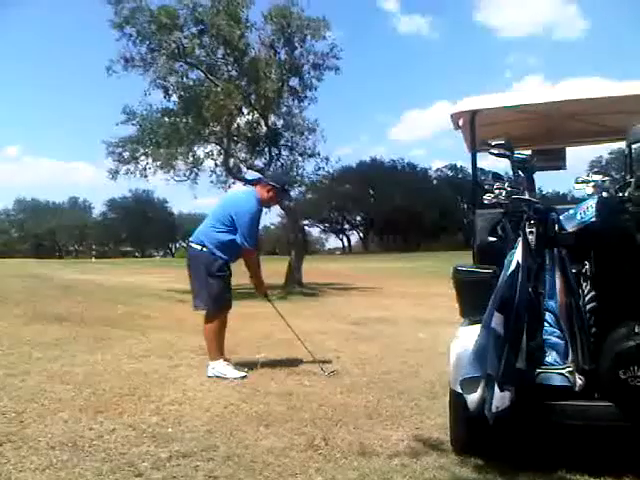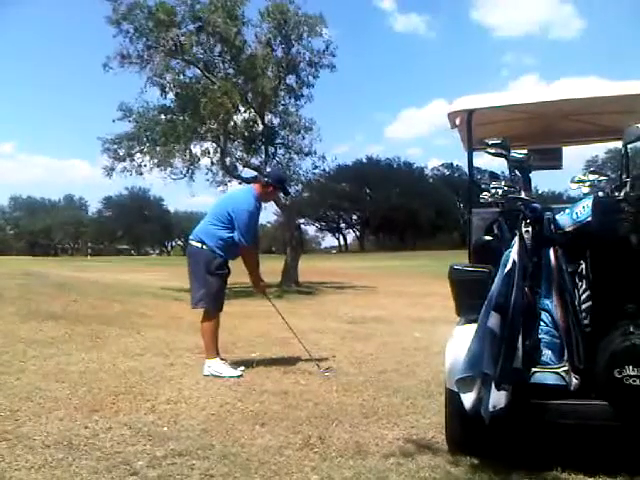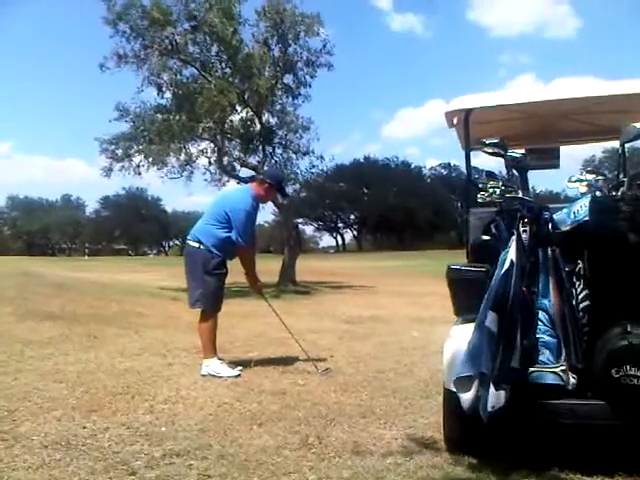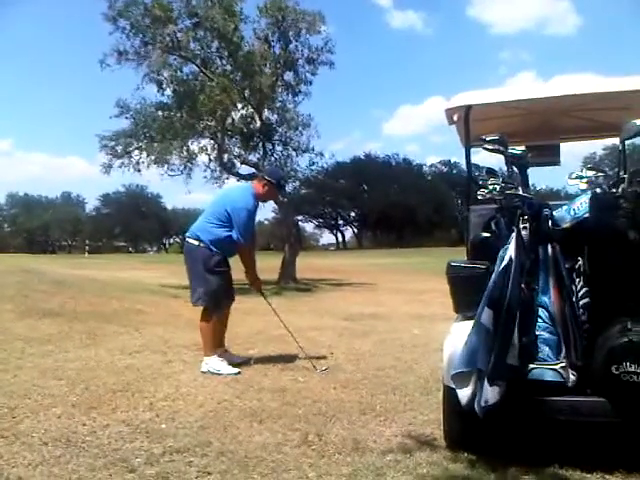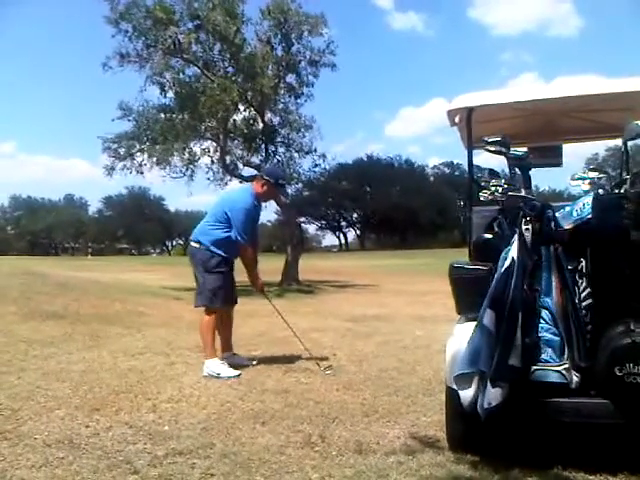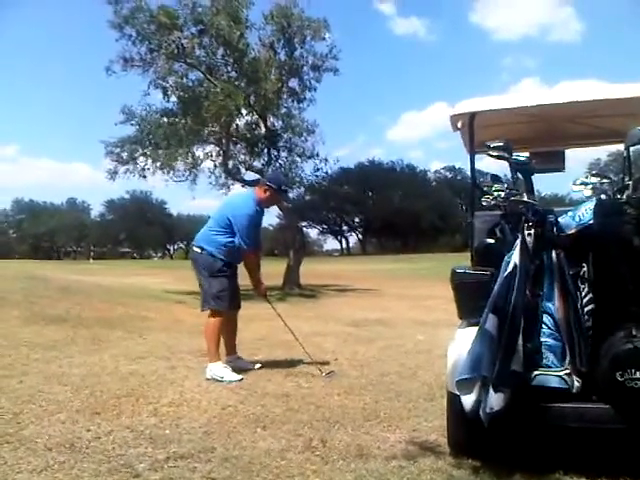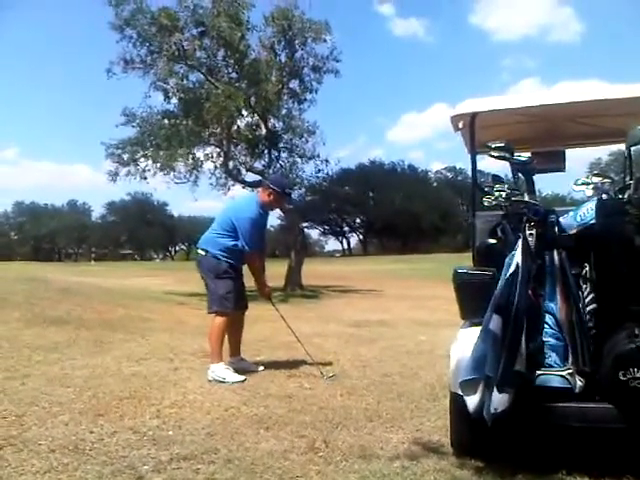
dt=0.7s
person 1, frame 1
left shoulder: (247, 196)
right shoulder: (249, 206)
left elbow: (250, 245)
right elbow: (249, 250)
left wrist: (256, 277)
right wrist: (258, 281)
left hip: (212, 254)
right hip: (207, 254)
left knee: (222, 309)
right knee: (214, 309)
left ankle: (219, 359)
right ankle: (216, 363)
person 1, frame 2
left shoulder: (248, 196)
right shoulder: (246, 203)
left elbow: (251, 242)
right elbow: (246, 246)
left wrist: (256, 274)
right wrist: (256, 278)
left hip: (211, 252)
right hip: (206, 251)
left knee: (215, 307)
right knee: (211, 307)
left ankle: (215, 358)
right ankle: (212, 362)
person 1, frame 3
left shoulder: (247, 197)
right shoulder: (243, 203)
left elbow: (248, 241)
right elbow: (242, 245)
left wrist: (251, 274)
right wrist: (252, 277)
left hip: (211, 253)
right hip: (203, 252)
left knee: (213, 307)
right knee: (209, 307)
left ankle: (212, 358)
right ankle: (209, 362)
person 1, frame 4
left shoulder: (246, 194)
right shoulder: (244, 201)
left elbow: (249, 239)
right elbow: (243, 244)
left wrist: (251, 272)
right wrist: (253, 276)
left hip: (212, 250)
right hip: (203, 249)
left knee: (224, 301)
right knee: (211, 304)
left ankle: (220, 351)
right ankle: (210, 359)
person 1, frame 5
left shoulder: (253, 201)
right shoulder: (243, 202)
left elbow: (252, 240)
right elbow: (243, 245)
left wrist: (254, 272)
right wrist: (254, 277)
left hip: (220, 254)
right hip: (206, 251)
left knee: (227, 305)
right knee: (212, 306)
left ankle: (227, 353)
right ankle: (211, 361)
person 1, frame 6
left shoulder: (255, 205)
right shoulder: (245, 208)
left elbow: (255, 247)
right elbow: (247, 251)
left wrist: (257, 278)
right wrist: (257, 282)
left hip: (222, 258)
right hip: (209, 255)
left knee: (231, 309)
right knee: (218, 309)
left ankle: (231, 358)
right ankle: (214, 365)
person 1, frame 7
left shoulder: (259, 208)
right shoulder: (249, 211)
left elbow: (259, 248)
right elbow: (250, 254)
left wrist: (262, 279)
right wrist: (261, 284)
left hip: (228, 260)
right hip: (215, 258)
left knee: (238, 310)
right knee: (223, 310)
left ankle: (235, 359)
right ankle: (216, 366)
